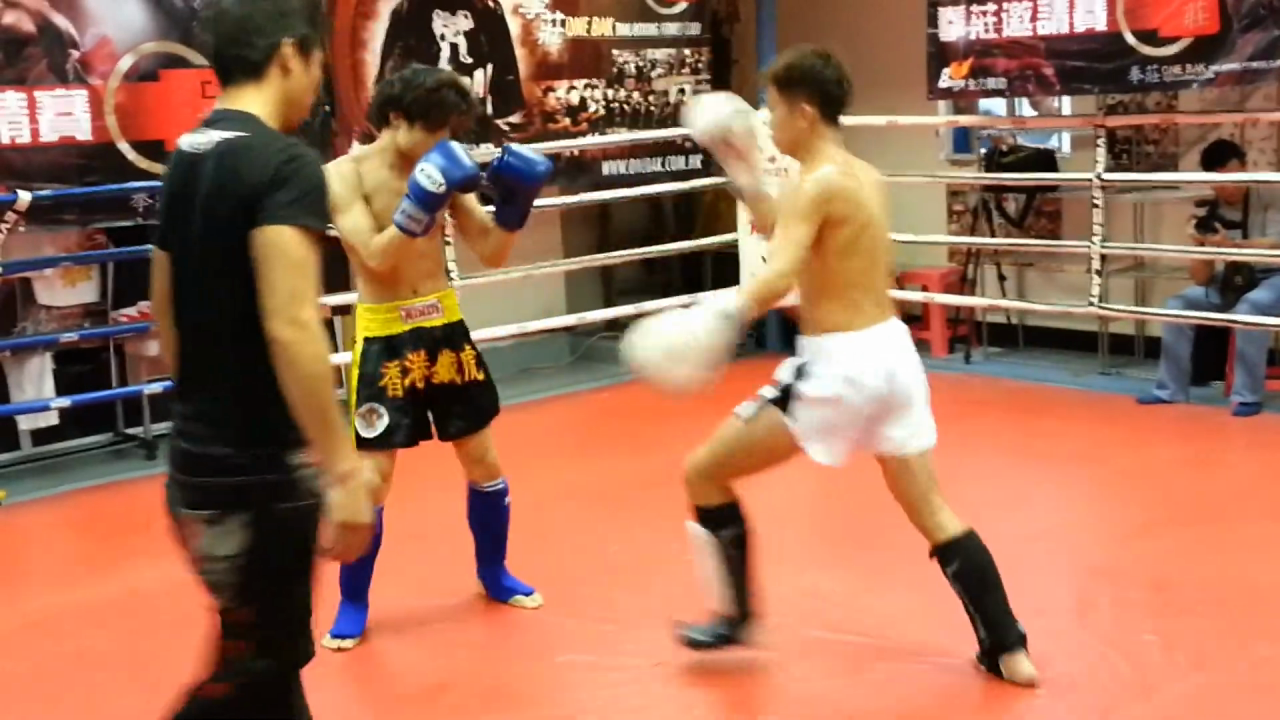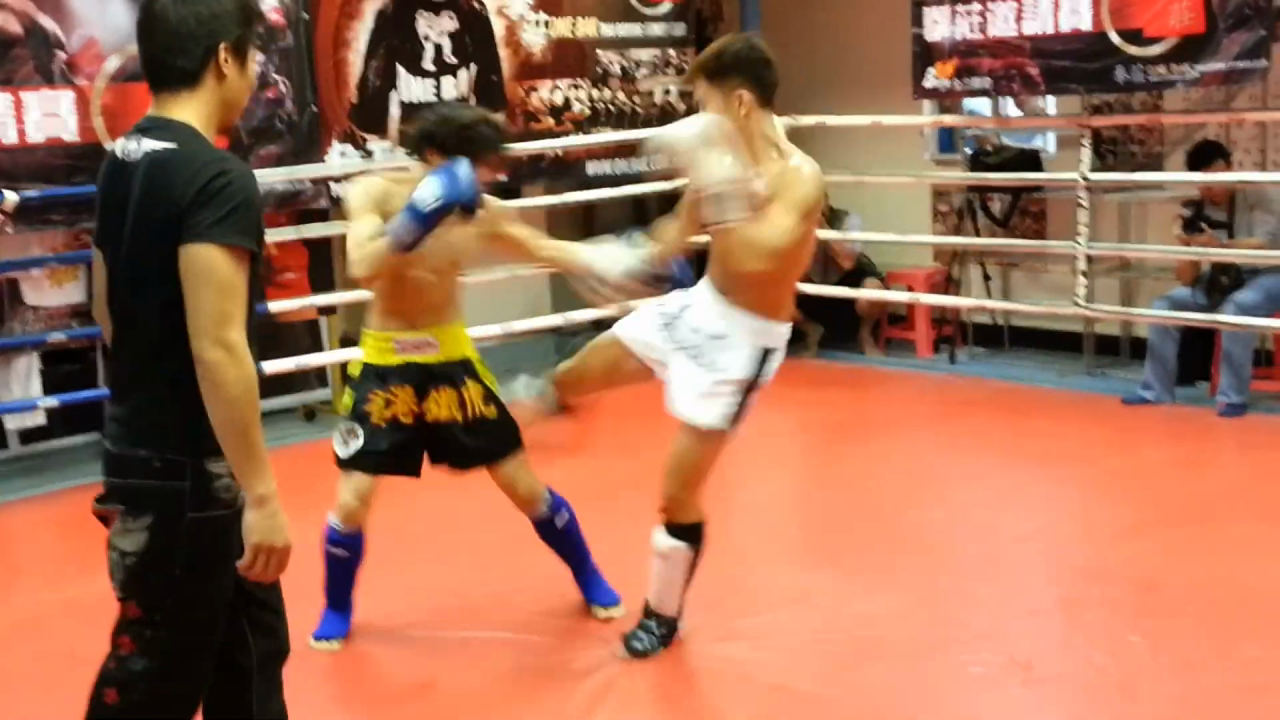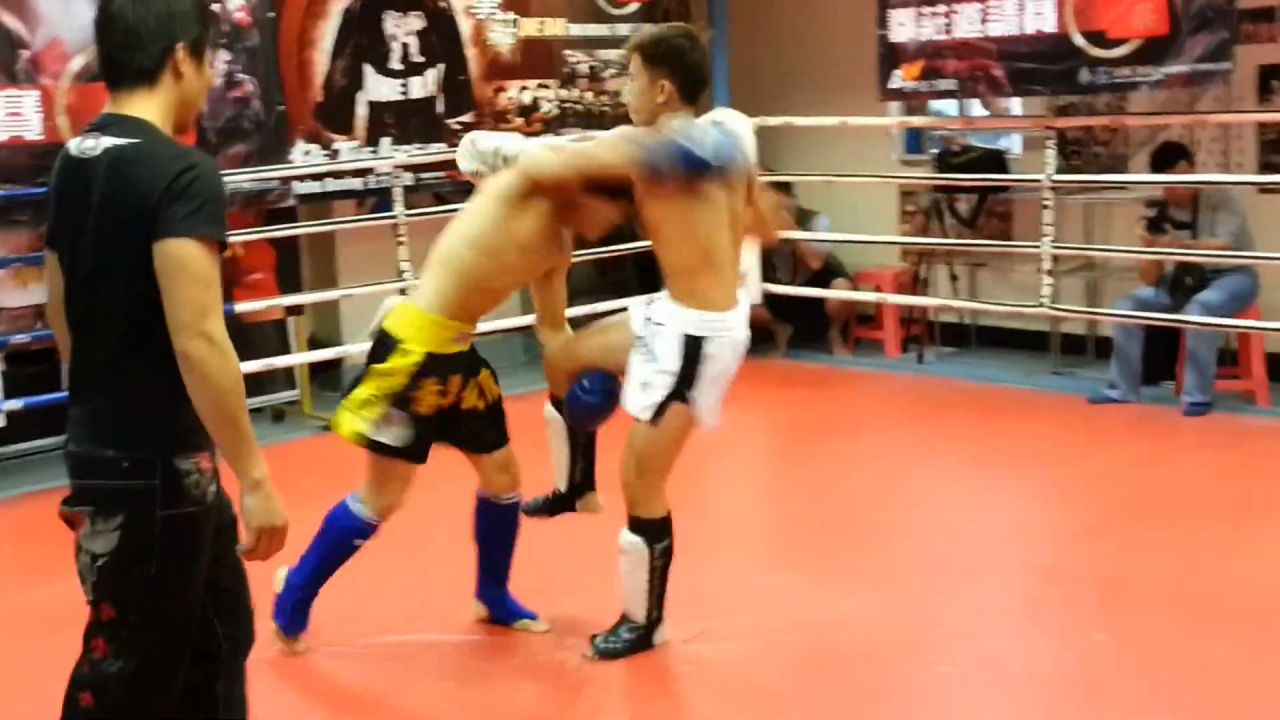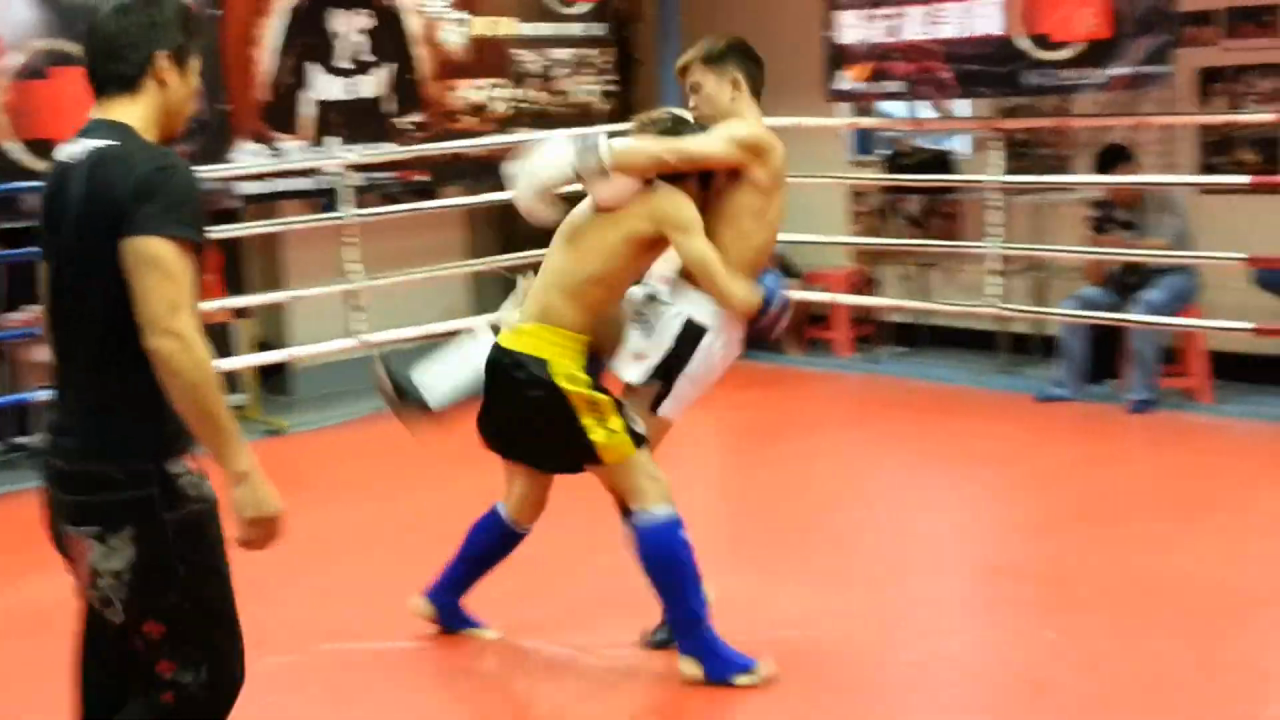
dt=0.3s
person 1, frame 1
left shoulder: (185, 162)
right shoulder: (285, 165)
right elbow: (290, 327)
right wrist: (344, 470)
left hip: (201, 453)
right hip: (256, 465)
left knee: (265, 654)
person 1, frame 2
left shoulder: (121, 166)
right shoulder: (216, 179)
right elbow: (218, 347)
right wrist: (261, 493)
left hip: (144, 449)
right hip: (183, 471)
left knee: (249, 641)
person 1, frame 3
left shoulder: (73, 165)
right shoulder: (181, 174)
right elbow: (198, 339)
right wrist: (255, 478)
left hip: (105, 446)
right hip: (153, 466)
left knee: (215, 630)
person 1, frame 4
left shoulder: (68, 170)
right shoulder: (157, 175)
right elbow: (168, 337)
right wrist: (241, 467)
left hip: (76, 466)
right hip: (137, 479)
person 2, frame 1
left shoulder: (818, 185)
right shoulder: (857, 175)
left elbow: (782, 272)
right elbow: (785, 228)
left wrist: (719, 320)
right wrist: (738, 164)
left hip: (836, 370)
right hip: (890, 353)
left knee: (704, 474)
right knee: (933, 513)
left ankle: (735, 614)
right ankle: (1008, 648)
person 2, frame 2
left shoulder: (801, 180)
right shoulder: (731, 157)
left elbow: (756, 258)
right elbow: (679, 234)
left wrist: (730, 191)
left hip: (745, 342)
right hip: (700, 307)
left knee: (680, 492)
right knee: (587, 369)
left ankle: (664, 615)
right ankle: (529, 401)
person 2, frame 3
right shoulder: (728, 136)
left elbow: (554, 167)
right elbow: (769, 228)
left hip: (697, 336)
right hip: (671, 316)
left knee: (642, 484)
right knee: (563, 359)
left ankle: (642, 622)
right ankle: (573, 487)
person 2, frame 4
left shoulder: (752, 138)
right shoulder: (738, 151)
left elbow: (658, 154)
left wrist: (587, 154)
left hip: (698, 323)
right hip: (671, 300)
person 3, frame 1
left shoulder: (438, 171)
right shoulder: (343, 176)
left elbow: (491, 254)
right elbow: (375, 257)
left wrist: (514, 203)
right wrist: (419, 202)
left hip: (445, 327)
right hip: (384, 338)
left knee: (483, 459)
right knee: (372, 479)
left ankle: (493, 573)
right ankle: (353, 603)
person 3, frame 2
left shoulder: (483, 212)
right shoulder: (372, 193)
left elbow: (553, 252)
right elbow: (364, 271)
left wrist: (623, 258)
right wrist: (412, 221)
left hip: (452, 363)
right hip: (385, 364)
left knee: (524, 488)
right knee: (352, 504)
left ankle: (587, 577)
right ankle: (338, 607)
person 3, frame 3
left shoulder: (557, 246)
right shoulder: (526, 179)
left elbow: (552, 326)
right wrist: (668, 153)
left hip: (458, 348)
right hip: (414, 343)
left knee: (502, 477)
right knee: (383, 498)
left ankle: (494, 596)
right ankle: (298, 590)
person 3, frame 4
left shoulder: (602, 201)
right shoulder: (670, 205)
right elbow: (736, 300)
right wrist: (767, 296)
left hip: (520, 357)
right hip: (543, 363)
left knee: (525, 505)
right knee: (650, 492)
left ankle: (444, 598)
right ankle: (704, 649)
person 4, frame 1
right shoulder: (1210, 214)
right elbow: (1201, 280)
left wrist: (1231, 245)
right wrist: (1200, 247)
left knee: (1248, 310)
right knee: (1178, 305)
left ankle: (1248, 396)
right ankle: (1171, 390)
person 4, frame 2
left shoulder: (1257, 195)
right shoulder: (1195, 215)
right elbow: (1187, 280)
left wrist: (1217, 246)
right wrist: (1187, 247)
right hip: (1224, 278)
left knee: (1234, 309)
right knee: (1165, 306)
left ankle: (1233, 396)
right ankle: (1157, 390)
person 4, frame 3
left shoulder: (1220, 197)
right shoulder: (1159, 215)
left elbow: (1227, 246)
right elbow: (1151, 280)
left wrist: (1181, 245)
right wrist: (1150, 249)
left hip: (1233, 276)
right hip: (1189, 278)
left knee: (1199, 310)
right knee: (1130, 305)
left ankle: (1198, 396)
right ankle: (1122, 389)
person 4, frame 4
left shoulder: (1162, 199)
right shoulder: (1105, 213)
left elbow: (1172, 246)
right elbow: (1097, 280)
left wrist: (1126, 245)
right wrist: (1096, 248)
left hip: (1173, 276)
right hip: (1131, 278)
left knee: (1143, 308)
right knee: (1077, 303)
left ankle: (1142, 392)
right ankle: (1068, 385)
